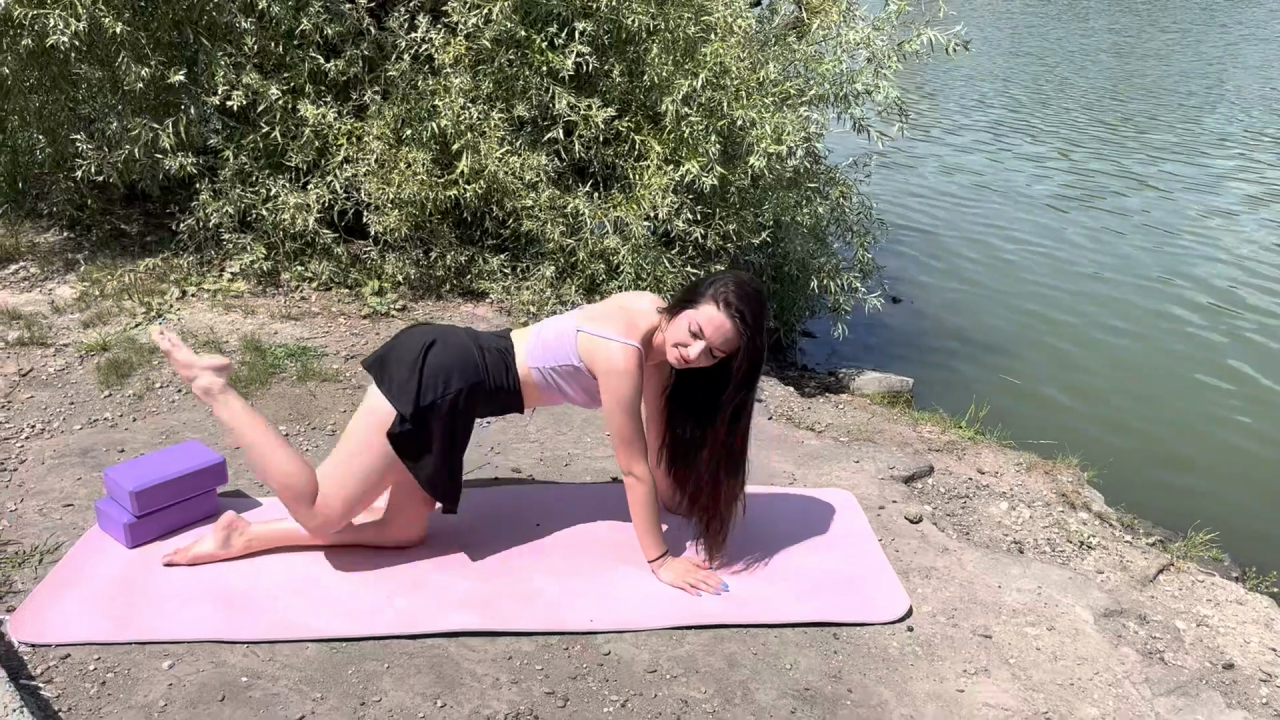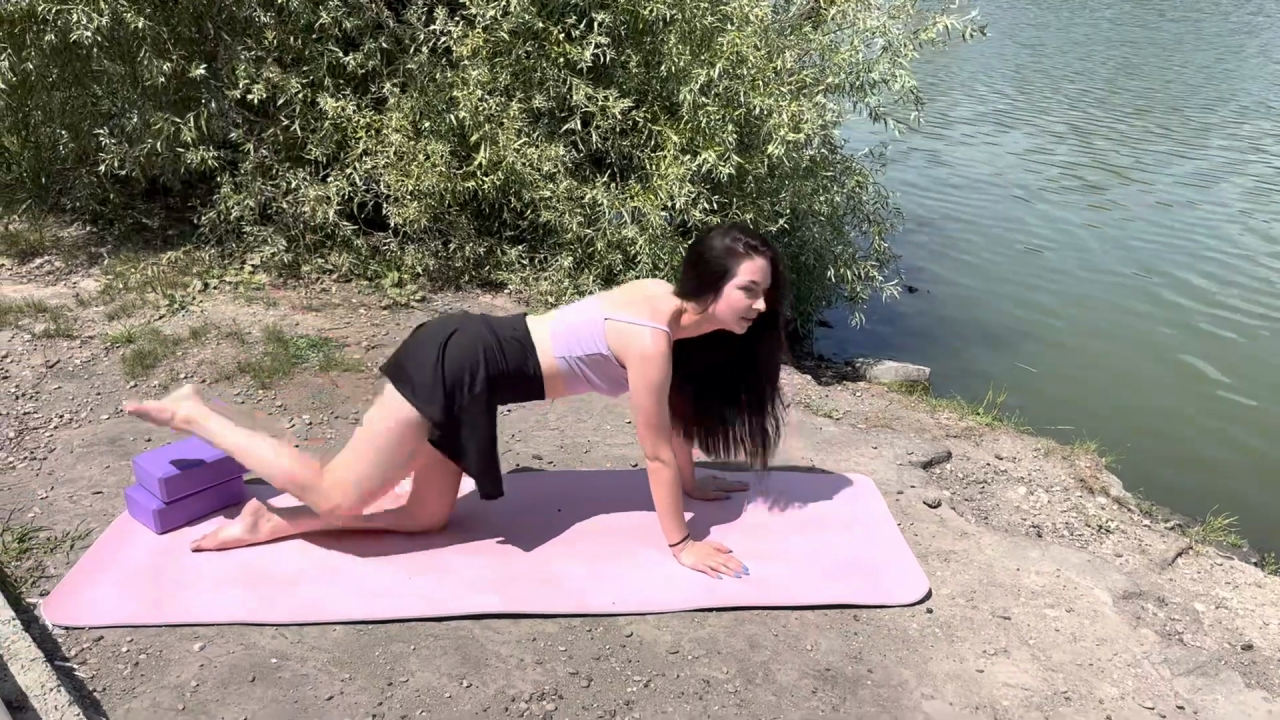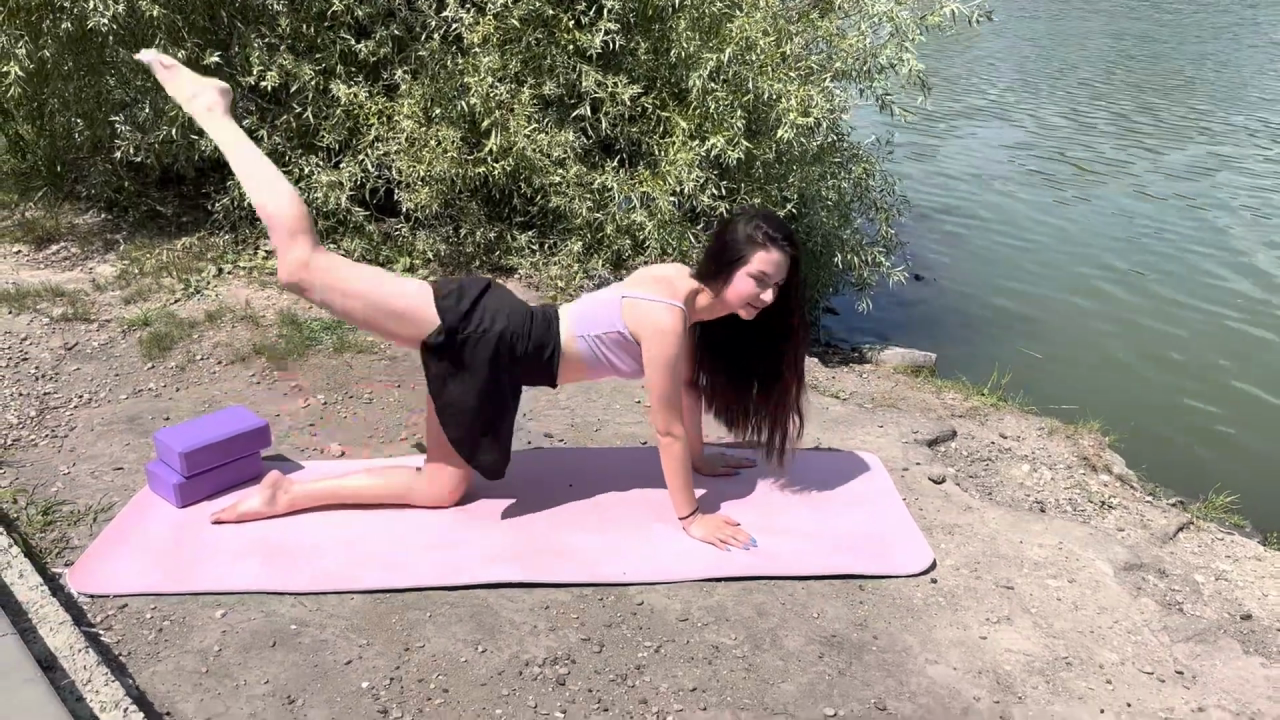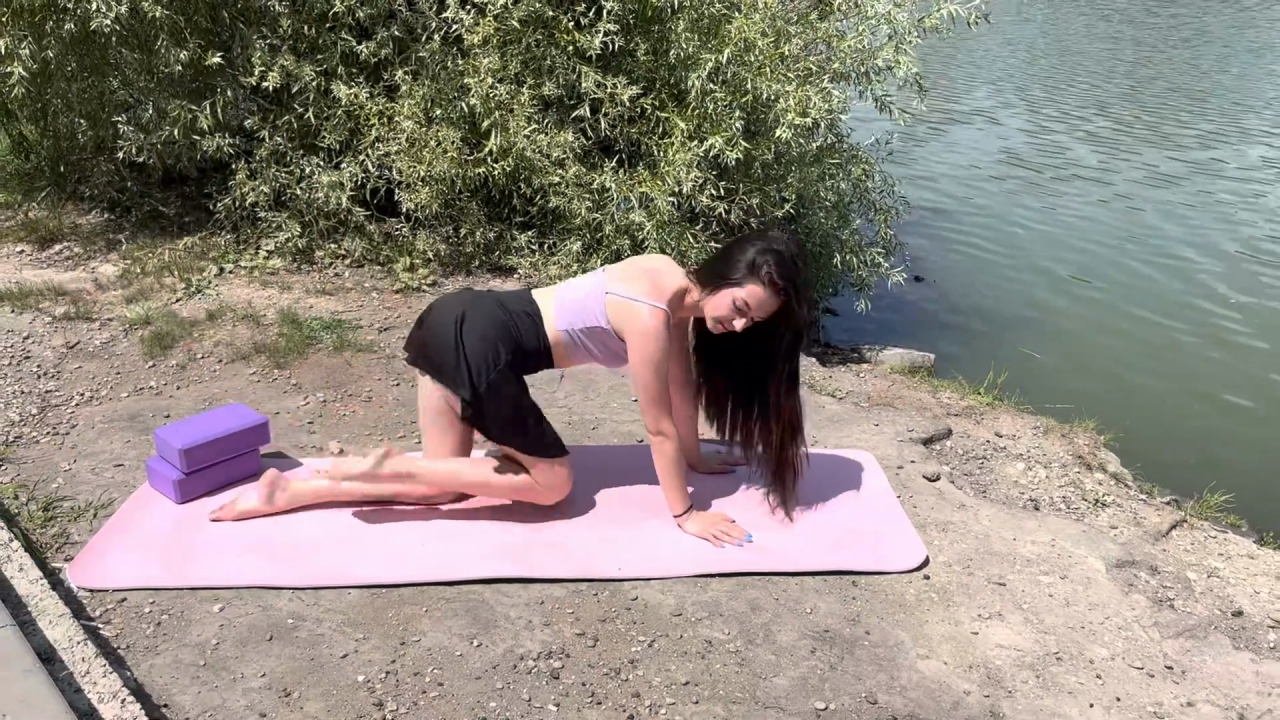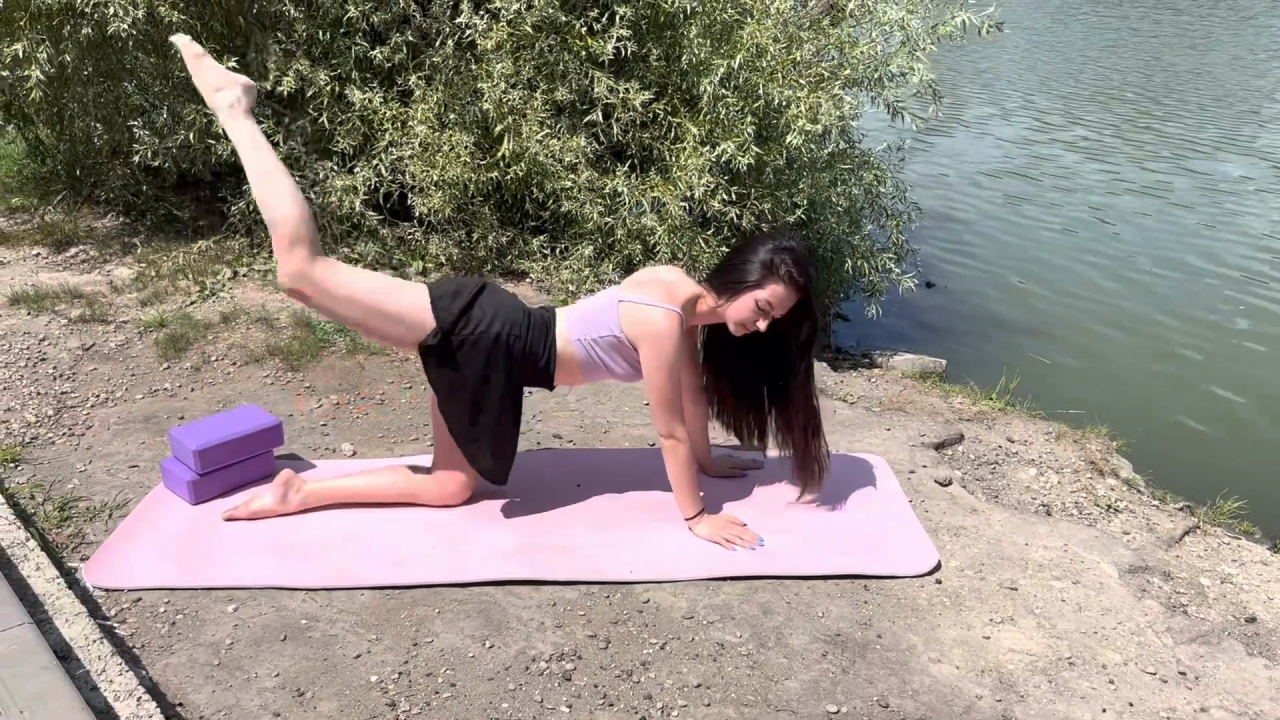
dt=1s
person 1, frame 1
left shoulder: (654, 317)
right shoulder: (622, 354)
left elbow: (660, 427)
right elbow: (635, 468)
left wrist: (671, 499)
right wrist: (659, 558)
left hip: (446, 362)
right hip: (439, 376)
left knee: (401, 528)
right knee: (320, 512)
left ankle: (242, 534)
right ankle: (214, 386)
person 1, frame 2
left shoulder: (664, 298)
right shoulder: (651, 339)
left elbow: (674, 409)
right elbow: (657, 452)
left wrist: (689, 483)
right wrist: (679, 541)
left hip: (471, 351)
right hip: (461, 366)
left knee: (427, 512)
right knee: (335, 498)
left ankle: (267, 521)
right ankle: (189, 413)
person 1, frame 3
left shoulder: (683, 290)
right shoulder: (666, 319)
left elbow: (686, 393)
right elbow: (668, 431)
left wrist: (699, 460)
right wrist: (688, 515)
left hip: (488, 356)
right hip: (477, 330)
left knee: (438, 491)
right knee: (301, 256)
left ankle: (286, 495)
right ankle: (215, 111)
person 1, frame 4
left shoulder: (673, 277)
right shoulder: (650, 315)
left elbow: (681, 382)
right elbow: (658, 423)
left wrist: (693, 455)
right wrist: (684, 512)
left hip: (465, 322)
right hip: (479, 345)
left knee: (444, 474)
right knee: (550, 484)
left ankle: (286, 490)
right ankle: (385, 465)
person 1, frame 5
left shoulder: (684, 292)
right shoulder: (665, 323)
left elbow: (692, 393)
right elbow: (670, 432)
left wrist: (706, 460)
right wrist: (695, 516)
left hip: (490, 362)
right hip: (480, 336)
left knee: (452, 488)
right knee: (301, 268)
left ankle: (296, 492)
right ankle: (233, 108)
